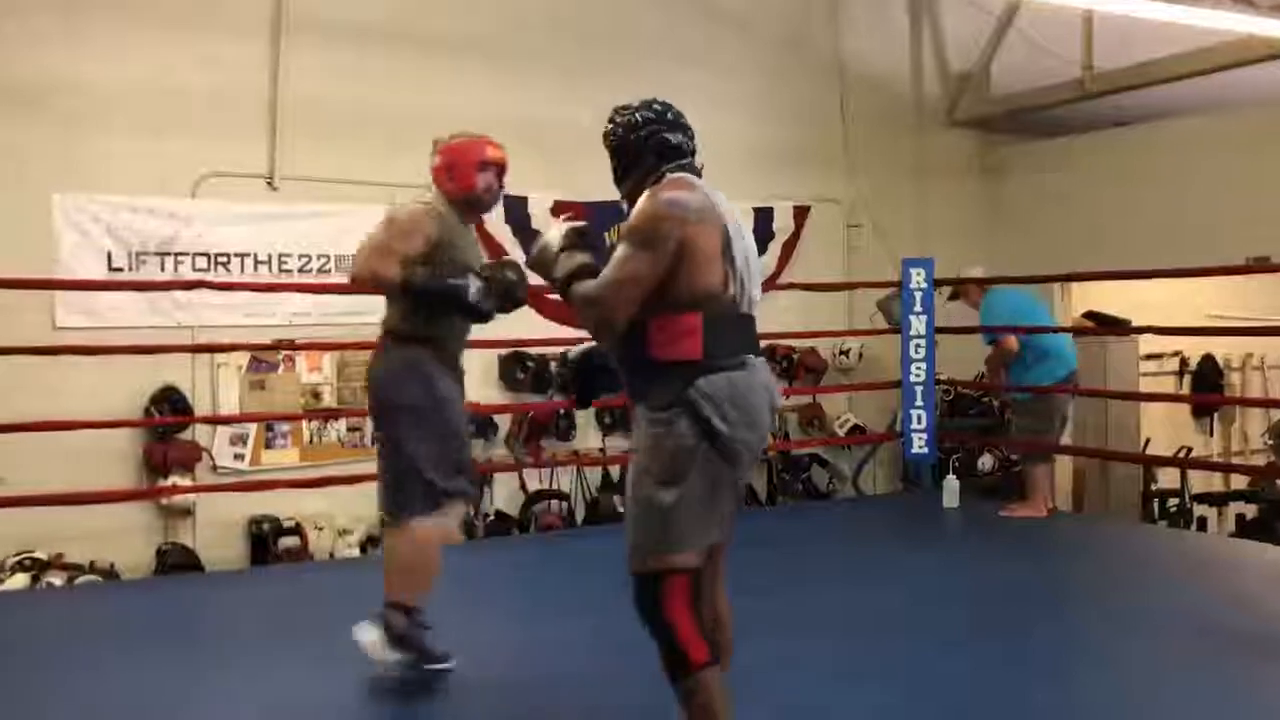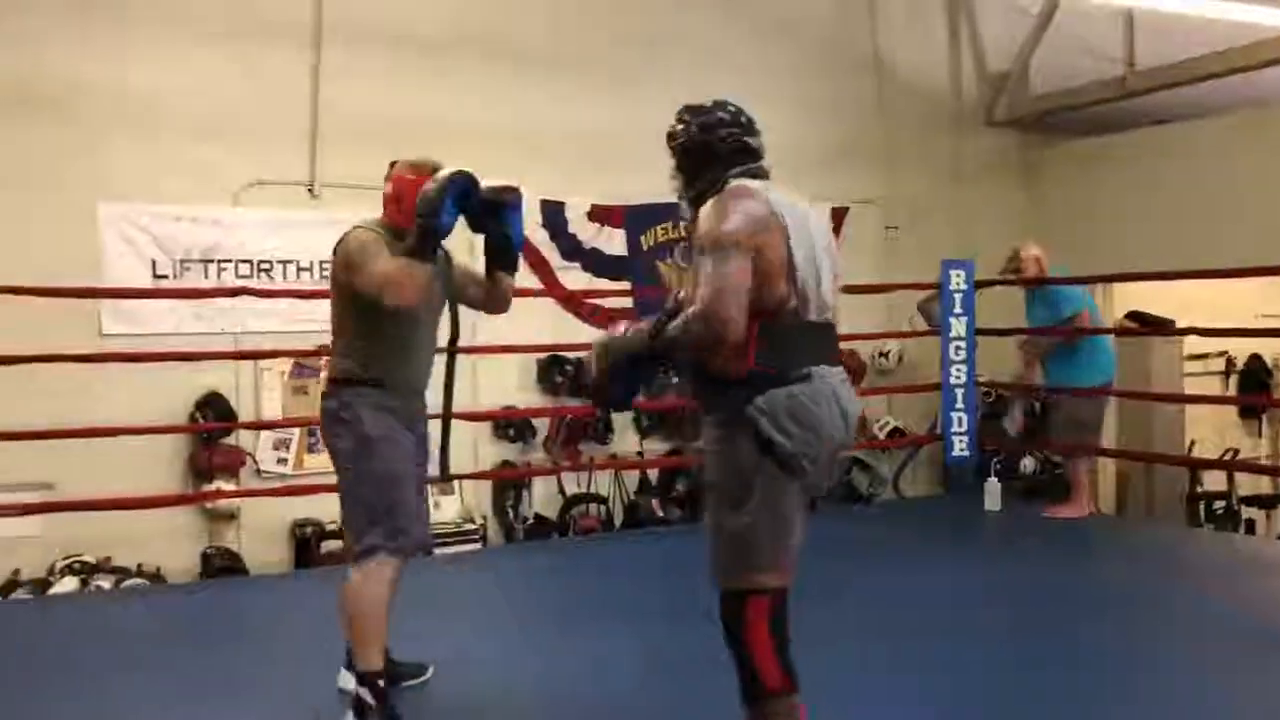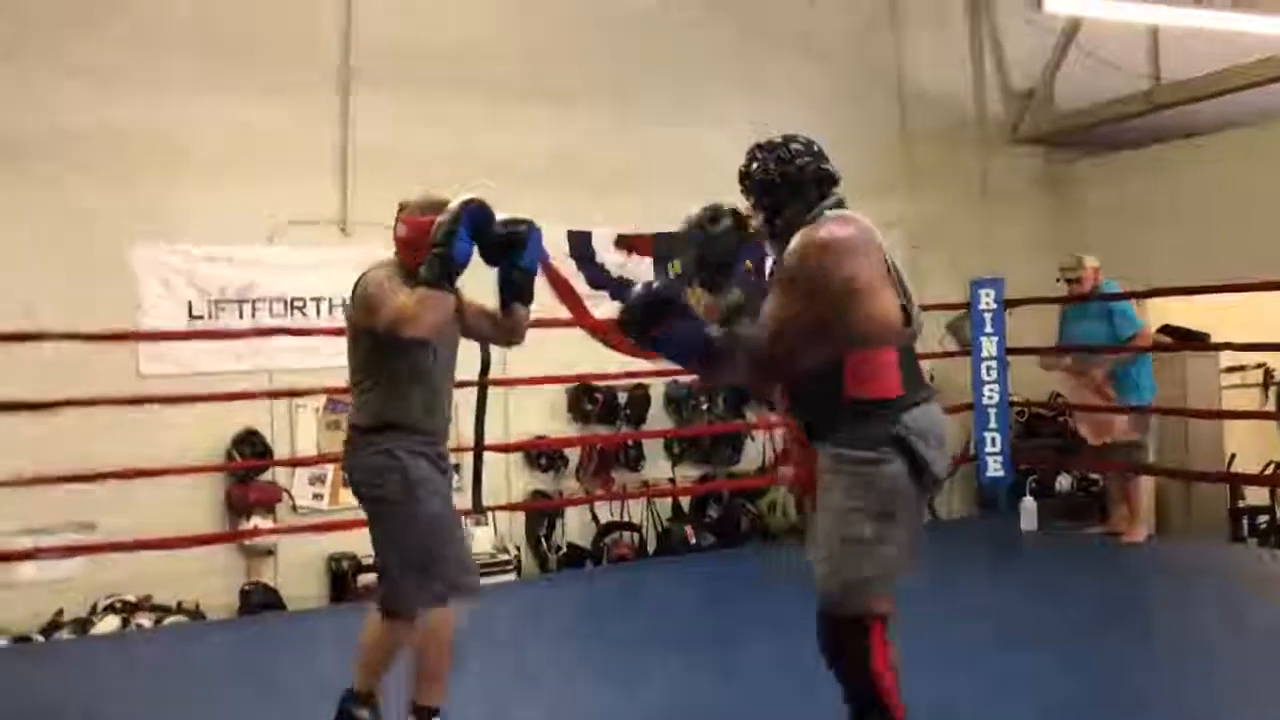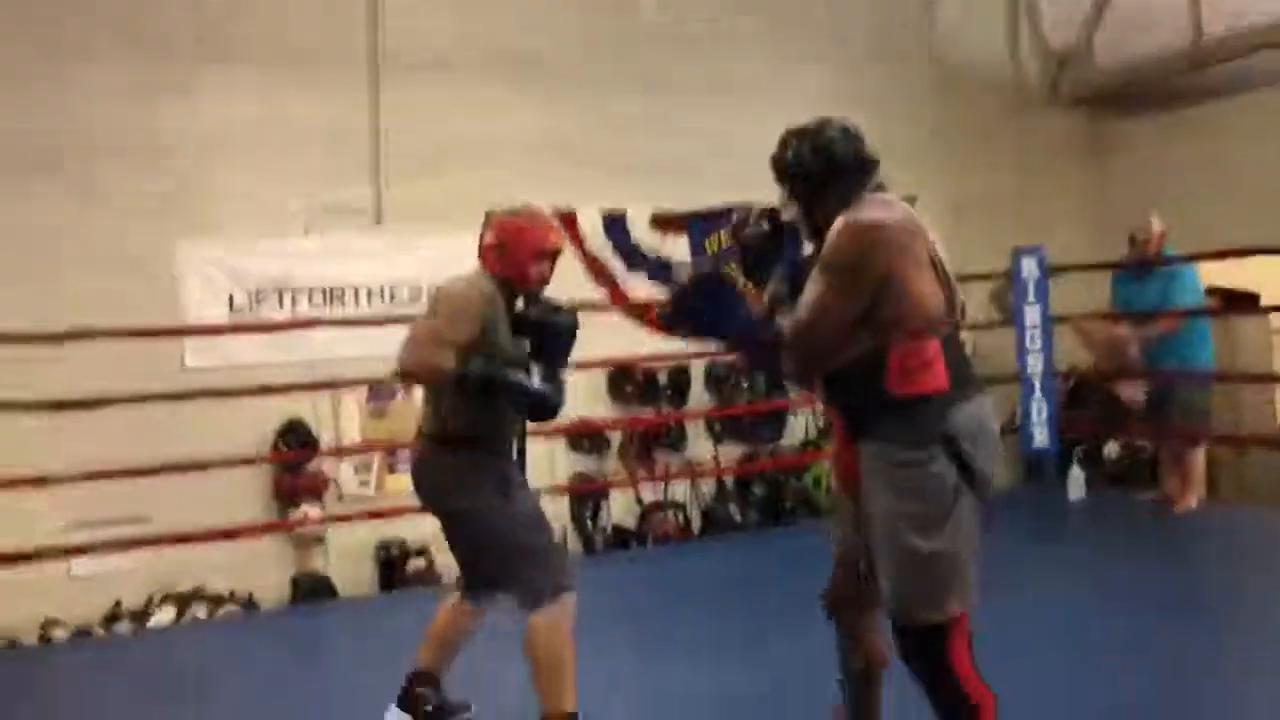
dt=0.5s
person 1, frame 1
left shoulder: (666, 199)
right shoulder: (710, 205)
left elbow: (606, 311)
left wrist: (563, 264)
right wrist: (608, 355)
left hip: (695, 404)
right hip: (734, 393)
left knee: (664, 585)
right knee: (702, 572)
person 1, frame 2
left shoulder: (734, 209)
right shoulder: (793, 210)
left elbow: (720, 326)
left wrist: (643, 340)
right wrist: (684, 320)
left hip: (770, 416)
right hip: (813, 402)
left knee: (751, 608)
right knee: (769, 589)
person 1, frame 3
left shoulder: (825, 241)
right shoulder: (827, 245)
left elbow: (763, 358)
right elbow: (774, 369)
right wrist: (683, 335)
left hip: (878, 446)
right hip: (864, 445)
left knee: (850, 630)
right knee: (858, 619)
person 1, frame 4
left shoulder: (857, 229)
right shoulder: (884, 228)
left elbow: (806, 350)
right elbow: (836, 344)
left wrist: (784, 299)
left hip: (923, 443)
right hip: (899, 438)
left knee: (929, 633)
right knee: (845, 600)
person 2, frame 1
left shoulder: (461, 228)
right shoulder: (422, 215)
right elbow: (365, 268)
left wrist: (488, 290)
right wrist: (441, 287)
left hip: (428, 368)
right hip: (414, 366)
left knee: (412, 501)
right knee: (445, 496)
left ankle: (394, 623)
right ankle: (397, 624)
person 2, frame 2
left shoulder: (431, 257)
right shoulder: (362, 243)
left elbow: (495, 299)
right elbow: (399, 293)
left wrist: (502, 239)
right wrist: (431, 228)
left hip: (406, 409)
right hip: (362, 407)
left knee: (395, 542)
right knee: (379, 543)
left ankle: (368, 659)
person 2, frame 3
left shoulder: (441, 293)
right shoulder: (379, 284)
left elbow: (509, 333)
right elbow: (417, 325)
left wrist: (517, 273)
right wrist: (445, 259)
left hip: (421, 453)
right hip: (389, 455)
left knee: (404, 597)
right knee: (445, 588)
person 2, frame 4
left shoulder: (505, 306)
right shoulder: (468, 293)
left elbow: (527, 389)
right elbow: (415, 358)
left wrist: (549, 347)
right wrist: (492, 376)
left hip: (473, 461)
right hip: (466, 463)
left knee: (483, 584)
right knee: (552, 592)
person 3, frame 1
left shoulder: (991, 305)
right shoulder: (1012, 292)
left elbow: (1010, 347)
left wrist: (992, 366)
right wrist: (999, 368)
left hip: (1044, 374)
right hip: (1063, 367)
left knee: (1032, 440)
right knee: (1043, 439)
left ankle: (1036, 504)
right ankle: (1044, 498)
person 3, frame 2
left shoulder: (1060, 288)
right shoulder: (1035, 293)
left elbow: (1085, 323)
right elbow: (1041, 337)
left wrist: (1044, 344)
right wrist: (1030, 348)
left hip: (1086, 373)
right hip: (1063, 376)
left knee: (1073, 437)
right knee: (1066, 438)
left ankle: (1080, 502)
right ankle: (1080, 499)
person 3, frame 3
left shoulder: (1114, 301)
right shoulder: (1070, 309)
left elbow: (1144, 340)
right elbow: (1064, 348)
left wrist: (1106, 366)
right wrist: (1055, 360)
left hip: (1127, 392)
right hip: (1094, 394)
left knee: (1127, 458)
right knee: (1106, 458)
left ankle: (1139, 522)
right ankle: (1117, 518)
person 3, frame 4
left shoulder: (1179, 270)
right shoulder: (1125, 271)
left elbow: (1175, 318)
right elbow: (1117, 313)
left wrist: (1136, 337)
right wrist: (1100, 333)
left hip: (1185, 361)
right hip: (1153, 360)
left knee: (1186, 428)
right knee: (1160, 426)
left ankle: (1192, 491)
right ankle: (1169, 485)
